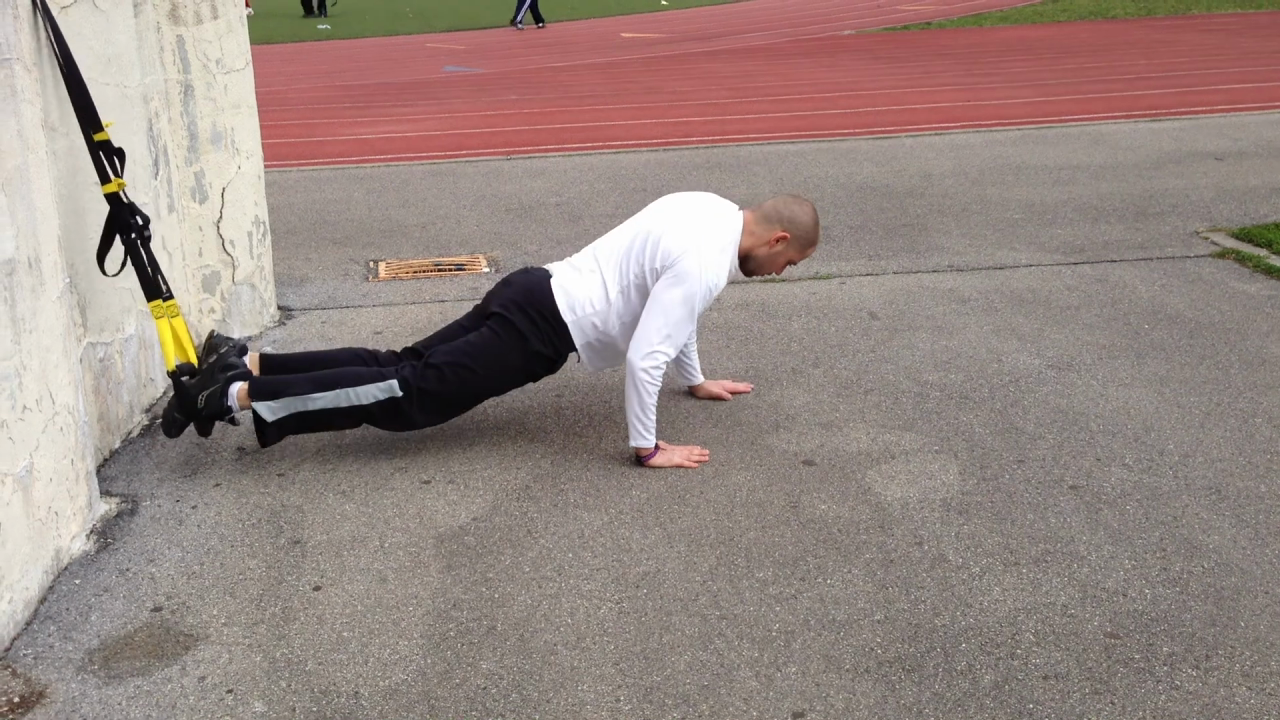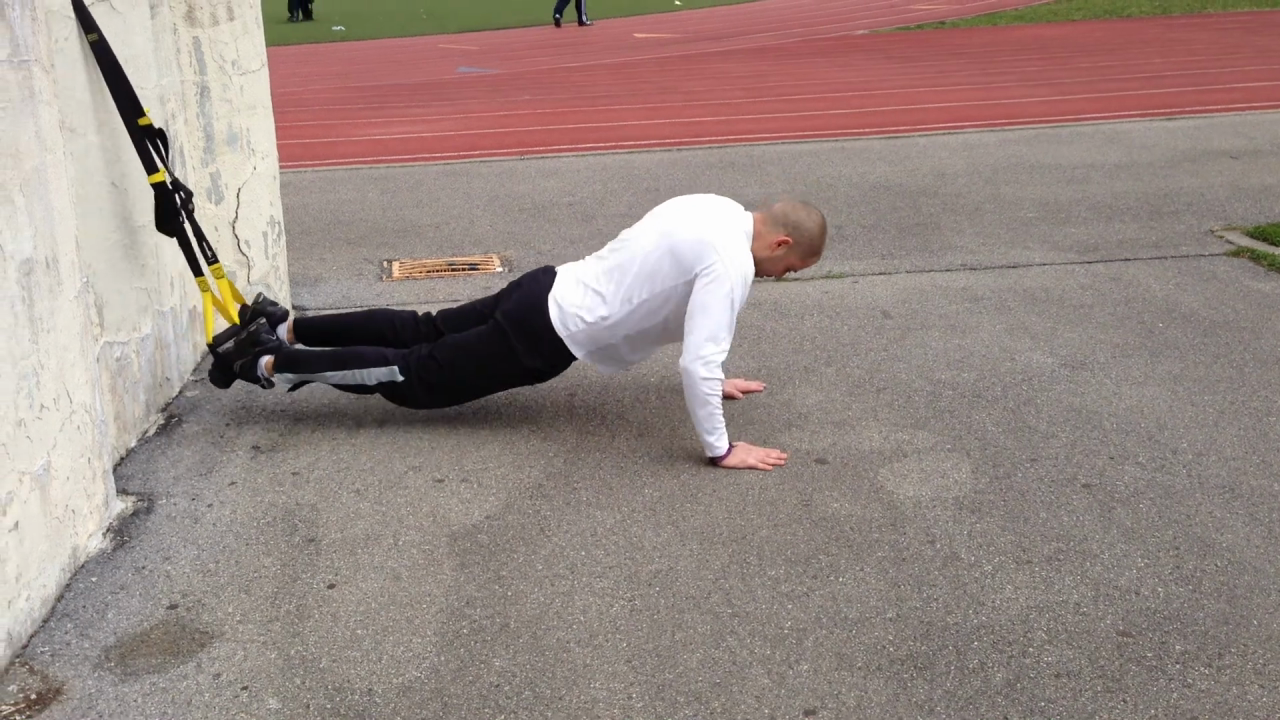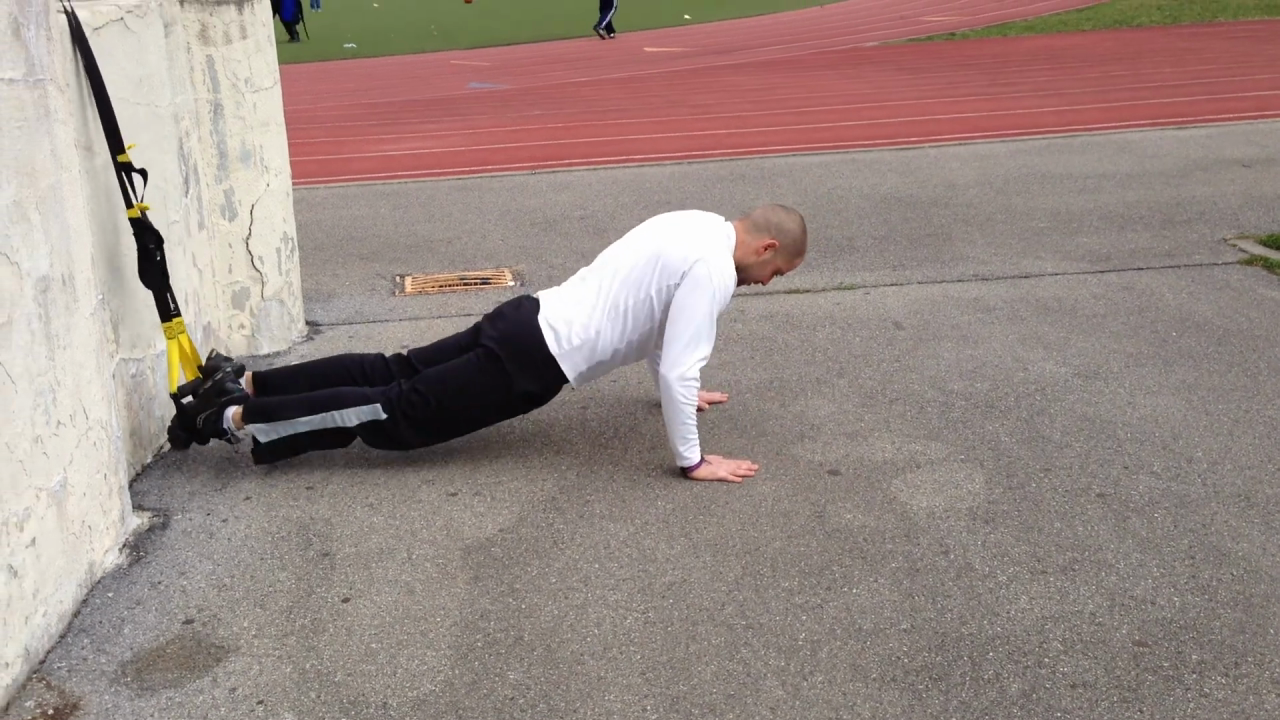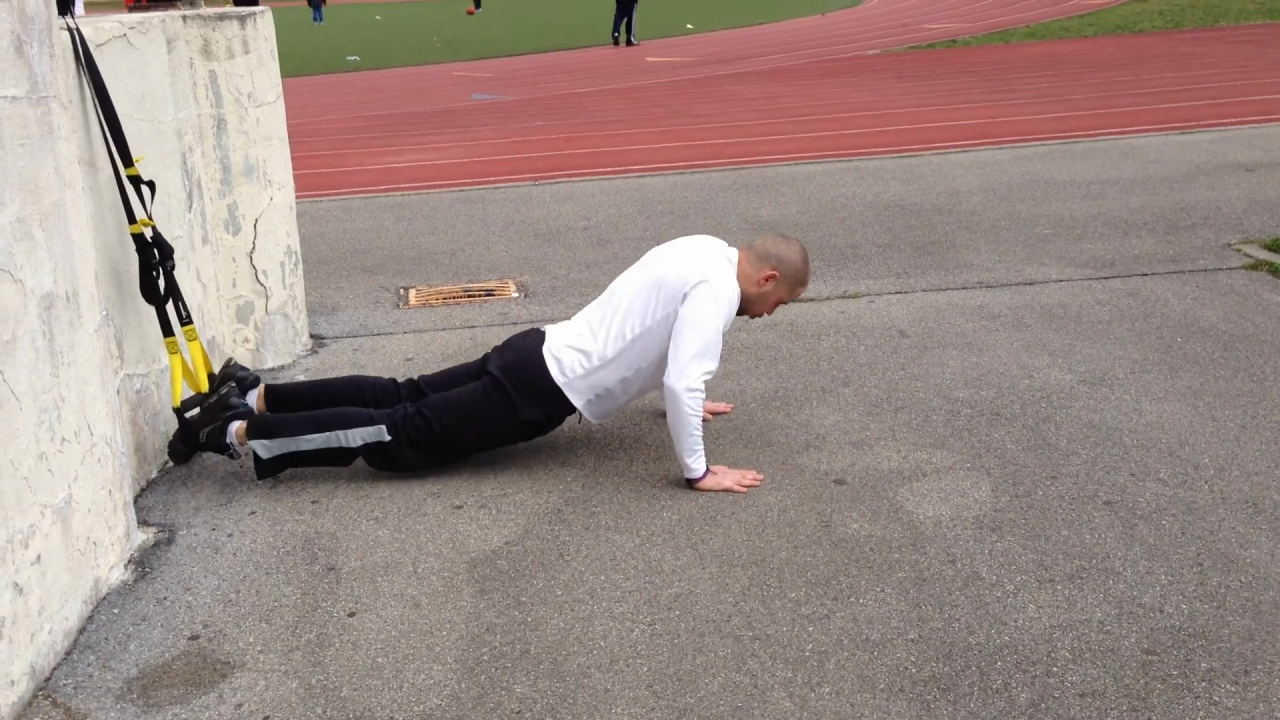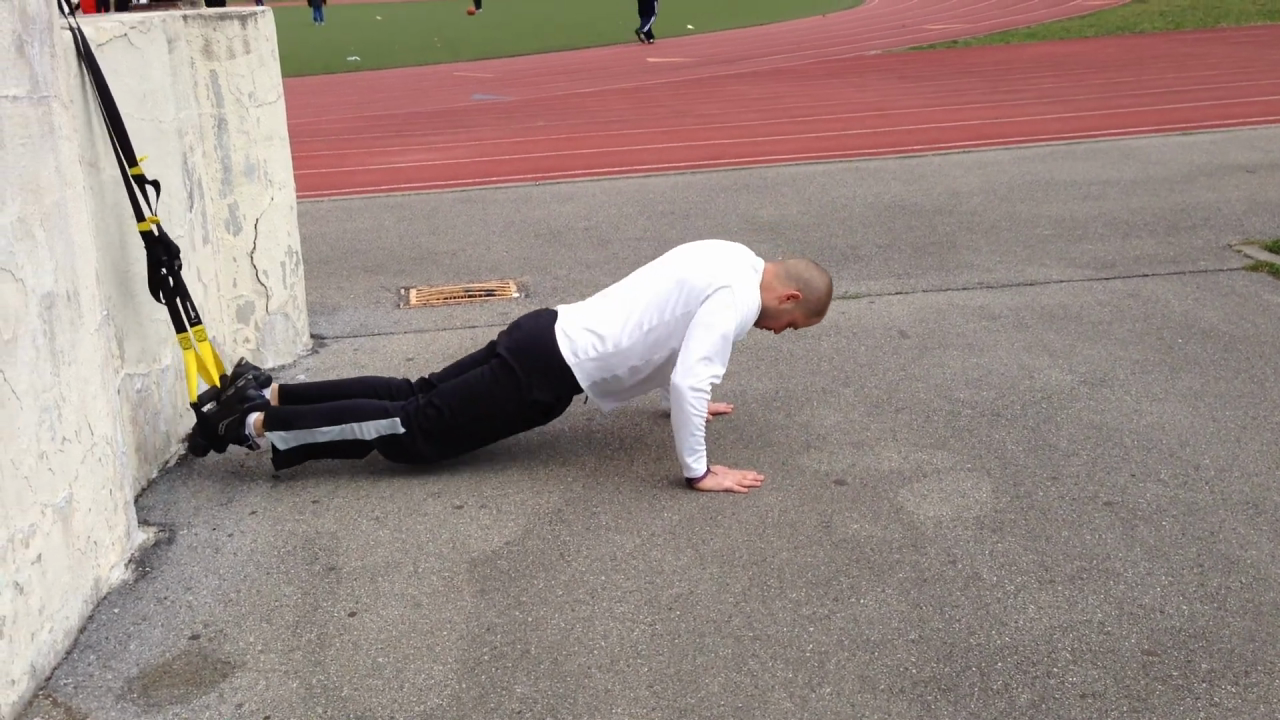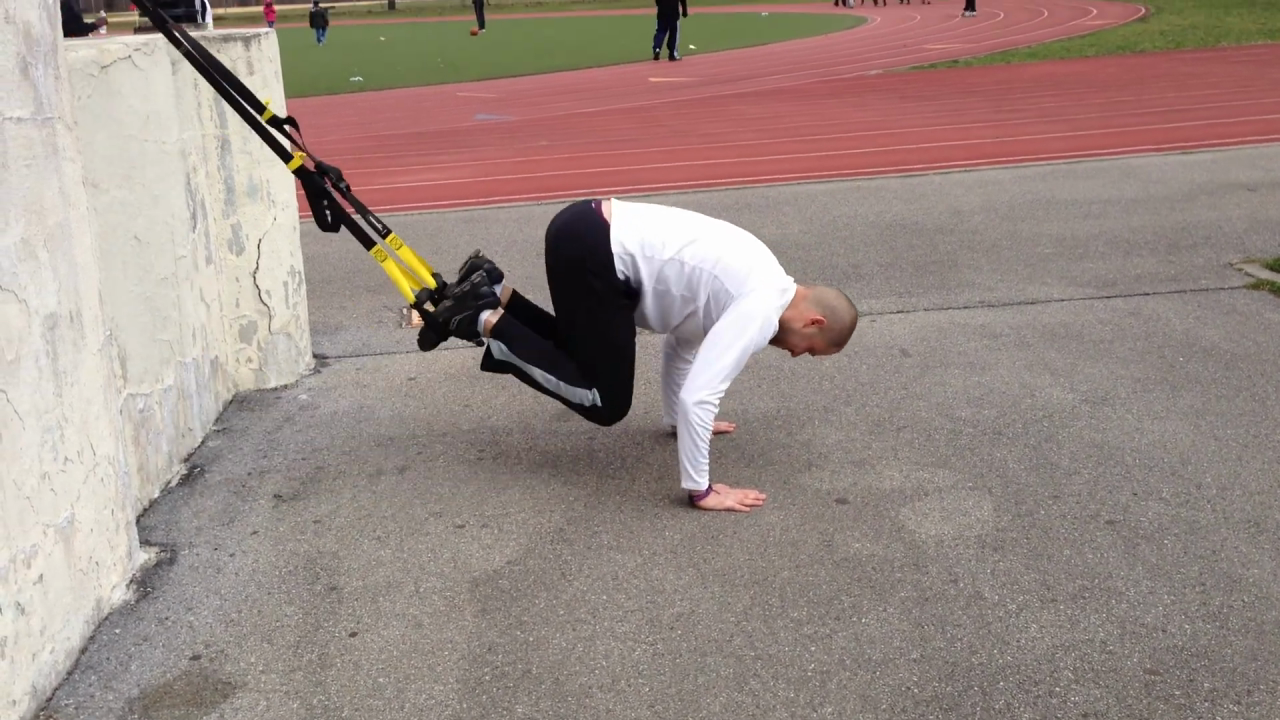
dt=0.7s
person 1, frame 1
left shoulder: (709, 208)
right shoulder: (706, 262)
right elbow: (644, 355)
left wrist: (697, 381)
right wrist: (646, 446)
left hip: (535, 293)
right hip: (542, 329)
left knee: (400, 369)
right knee: (406, 394)
left ankle: (244, 361)
right ankle: (235, 394)
person 1, frame 2
left shoulder: (716, 209)
right shoulder: (730, 263)
right elbow: (697, 363)
left wrist: (719, 383)
right wrist: (720, 448)
left hip: (546, 291)
right hip: (548, 336)
left knee: (422, 333)
right knee: (414, 373)
left ankle: (281, 326)
right ankle: (270, 363)
person 1, frame 3
left shoulder: (699, 226)
right shoulder: (715, 268)
right elbow: (678, 369)
left wrist: (680, 391)
right wrist: (692, 460)
left hip: (530, 317)
right hip: (536, 359)
left knee: (390, 375)
right knee: (396, 414)
left ankle: (240, 381)
right ankle: (235, 416)
person 1, frame 4
left shoulder: (705, 250)
right shoulder: (718, 288)
right elbow: (681, 382)
left wrist: (685, 401)
right wrist: (699, 471)
left hip: (538, 356)
right hip: (541, 391)
left knee: (399, 399)
right knee: (401, 438)
left ankle: (253, 393)
right ankle: (240, 431)
person 1, frame 5
left shoulder: (727, 257)
right shoulder: (741, 296)
right elbow: (689, 380)
left wrist: (686, 400)
right wrist: (699, 470)
left hip: (548, 337)
right hip: (552, 370)
left knee: (418, 397)
right knee: (414, 428)
left ankle: (268, 392)
right ankle: (260, 422)
person 1, frame 6
left shoulder: (756, 282)
right shoulder: (763, 309)
left elbow: (682, 333)
right elbow: (697, 395)
left wrist: (677, 419)
right wrist: (700, 489)
left hip: (587, 228)
right hip: (593, 247)
left knee: (589, 356)
right knee: (606, 401)
left ankle: (493, 296)
right ankle: (488, 323)
